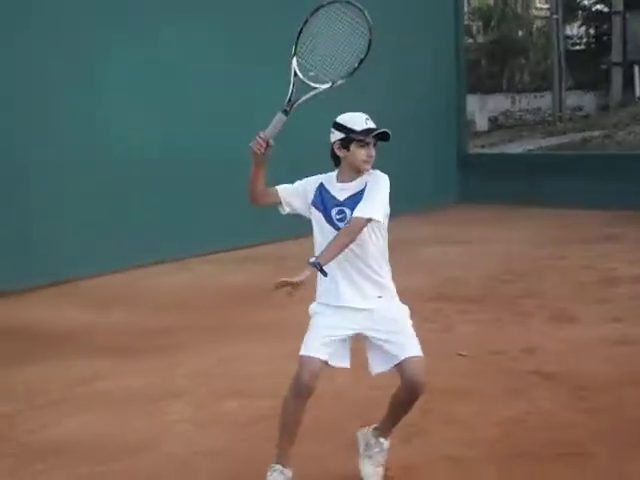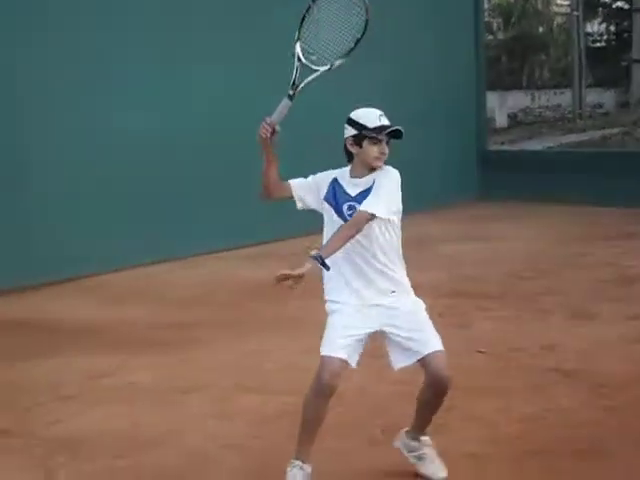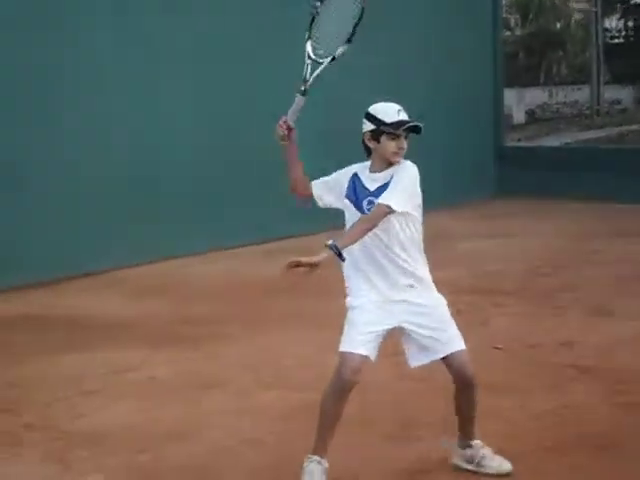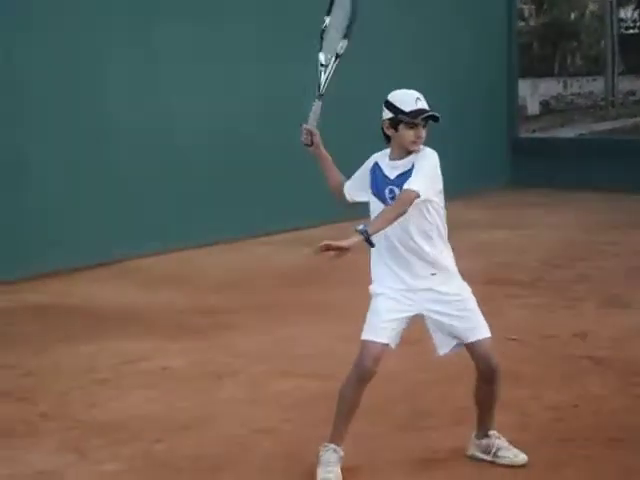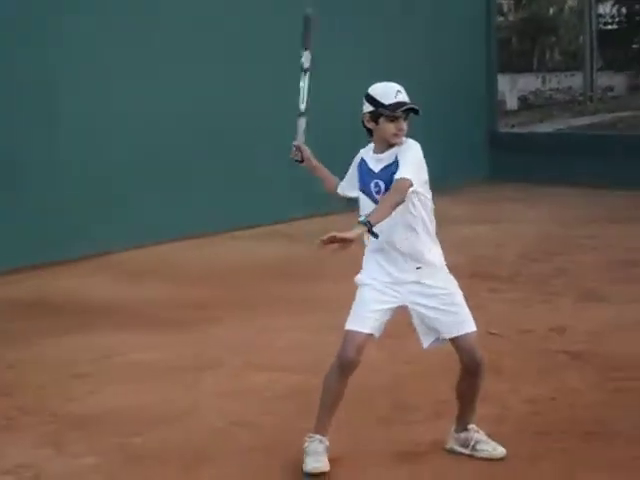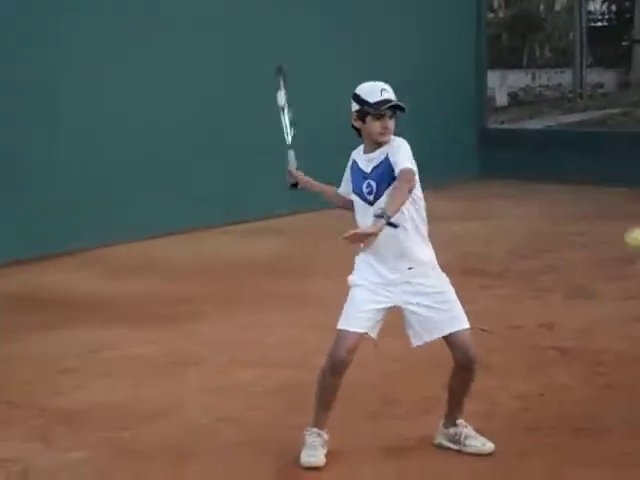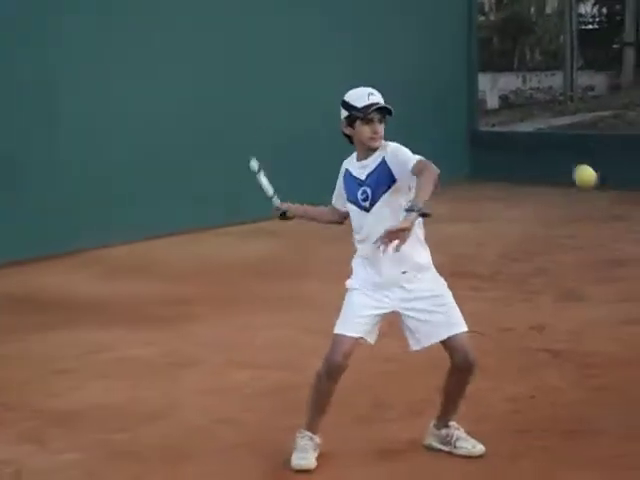
dt=0.1s
person 1, frame 1
left shoulder: (377, 182)
right shoulder: (314, 188)
left elbow: (351, 231)
right elbow: (259, 198)
left wrist: (313, 268)
right wrist: (259, 162)
left hip: (380, 301)
right hip: (334, 304)
left knee: (416, 380)
right knee: (304, 381)
left ankle: (375, 438)
person 1, frame 2
left shoulder: (388, 179)
right shoulder: (328, 183)
left elbow: (354, 225)
right elbow: (272, 192)
left wrist: (313, 262)
right wrist: (269, 151)
left hip: (396, 297)
right hip: (348, 301)
left knee: (439, 376)
right knee: (326, 381)
left ankle: (415, 439)
person 1, frame 3
left shoulder: (406, 172)
right shoulder: (350, 177)
left elbow: (374, 218)
right elbow: (303, 191)
left wrist: (329, 252)
right wrist: (291, 148)
left hip: (417, 293)
right hip: (369, 296)
left knee: (464, 374)
right knee: (345, 377)
left ankle: (467, 447)
person 1, frame 4
left shoulder: (427, 159)
right shoulder: (374, 166)
left elbow: (401, 204)
right elbow: (343, 190)
left wrist: (360, 236)
right wrist: (318, 148)
left hip: (442, 280)
right hip: (393, 285)
left knee: (488, 363)
right knee: (365, 365)
left ankle: (484, 438)
right ankle: (333, 448)
person 1, frame 5
left shoulder: (409, 150)
right shoulder: (362, 160)
left elbow: (400, 193)
right elbow: (346, 191)
left wrist: (362, 229)
right wrist: (310, 160)
left hip: (428, 273)
right hip: (380, 275)
left knee: (473, 357)
right knee: (348, 355)
left ankle: (463, 432)
right ankle: (318, 438)
person 1, frame 6
left shoulder: (398, 149)
right shoulder: (355, 161)
left elbow: (407, 182)
left wrist: (381, 222)
right wrist: (305, 181)
left hip: (420, 272)
right hip: (373, 275)
left knee: (466, 355)
right knee: (339, 356)
left ankle: (452, 427)
right ankle: (316, 433)
person 1, frame 7
left shoulder: (395, 155)
right shoulder: (348, 172)
left elbow: (428, 172)
left wrist: (411, 214)
right wrist: (294, 210)
left hip: (418, 276)
right hip: (371, 280)
left knee: (464, 357)
right knee: (335, 361)
left ankle: (442, 429)
right ankle: (309, 435)
